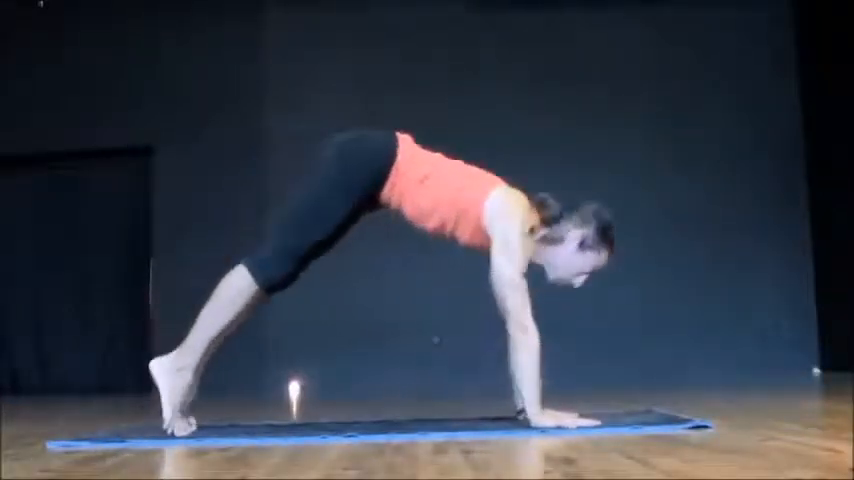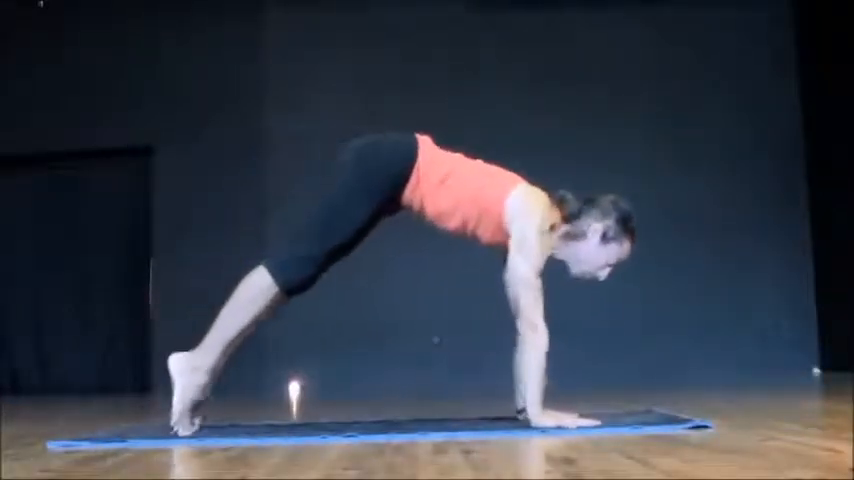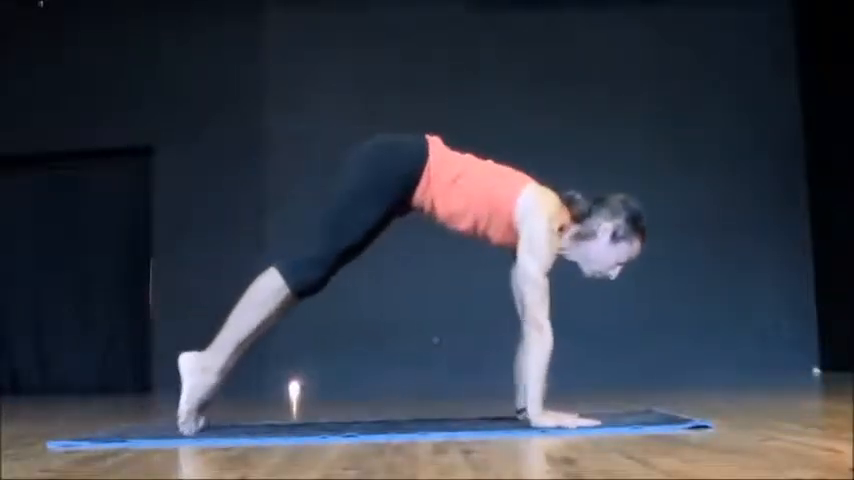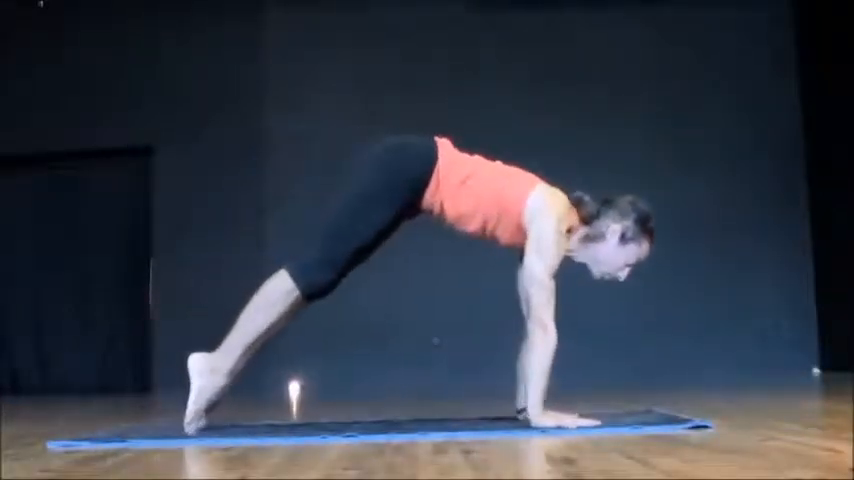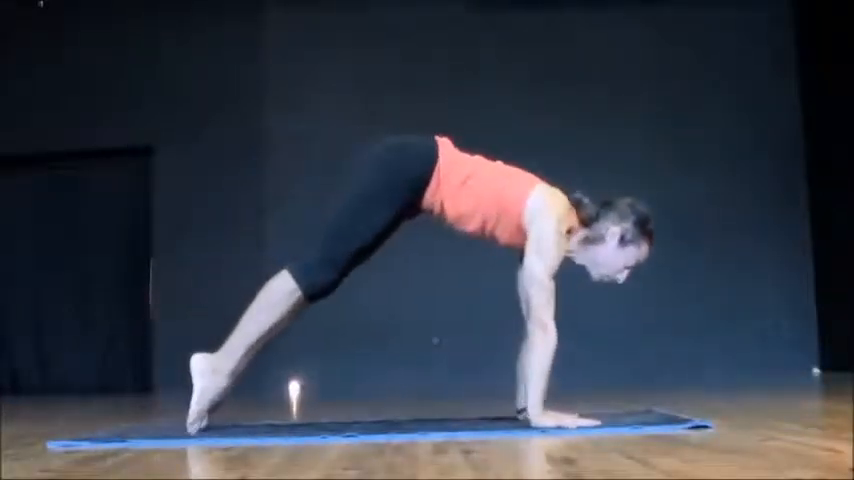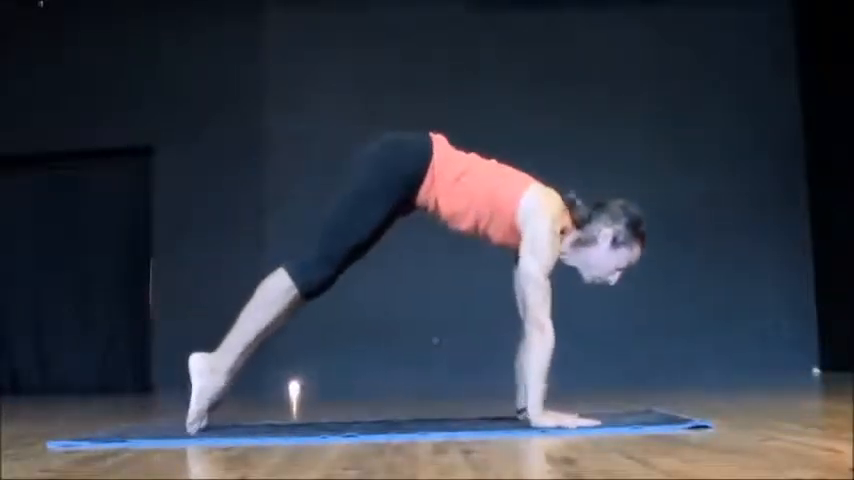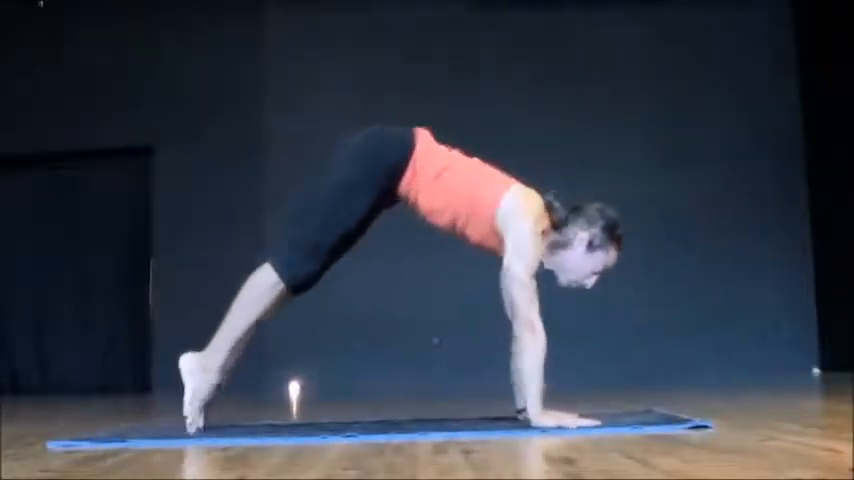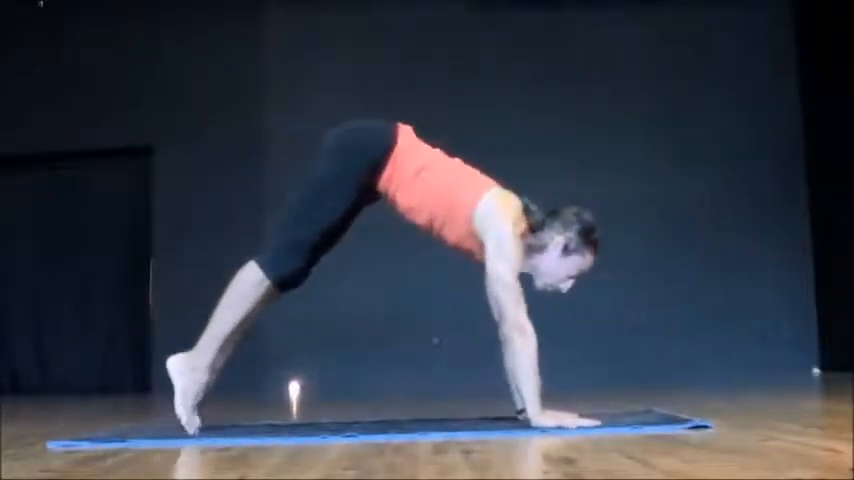
dt=0.1s
person 1, frame 1
left shoulder: (518, 230)
right shoulder: (513, 225)
left elbow: (519, 324)
right elbow: (520, 324)
left wrist: (527, 404)
right wrist: (536, 413)
left hip: (376, 169)
right hip: (369, 163)
left knee: (279, 269)
right knee: (274, 263)
left ankle: (185, 369)
right ankle: (182, 364)
person 1, frame 2
left shoulder: (537, 228)
right shoulder: (533, 220)
left elbow: (527, 324)
right elbow: (531, 324)
left wrist: (525, 404)
right wrist: (536, 412)
left hip: (396, 172)
right hip: (390, 166)
left knee: (299, 271)
right knee: (295, 265)
left ankle: (202, 370)
right ankle: (199, 363)
person 1, frame 3
left shoulder: (546, 227)
right shoulder: (543, 220)
left elbow: (532, 324)
right elbow: (536, 324)
left wrist: (525, 404)
right wrist: (536, 412)
left hip: (407, 173)
right hip: (400, 167)
left knee: (310, 272)
right knee: (307, 268)
left ankle: (211, 369)
right ankle: (210, 362)
person 1, frame 4
left shoulder: (558, 231)
right shoulder: (553, 221)
left elbow: (536, 325)
right elbow: (541, 325)
left wrist: (526, 404)
right wrist: (536, 412)
left hip: (414, 177)
right hip: (409, 169)
left knee: (321, 275)
right knee: (318, 269)
left ankle: (220, 369)
right ankle: (219, 365)
person 1, frame 5
left shoulder: (555, 231)
right shoulder: (552, 221)
left elbow: (535, 325)
right elbow: (541, 325)
left wrist: (526, 404)
right wrist: (537, 412)
left hip: (415, 175)
right hip: (410, 168)
left knee: (323, 275)
right knee: (320, 269)
left ankle: (222, 369)
right ankle: (221, 365)
person 1, frame 6
left shoulder: (548, 231)
right shoulder: (546, 224)
left elbow: (534, 326)
right elbow: (538, 324)
left wrist: (526, 404)
right wrist: (538, 412)
left hip: (411, 172)
right hip: (404, 165)
left knee: (318, 273)
right knee: (315, 268)
left ankle: (221, 368)
right ankle: (221, 365)
person 1, frame 7
left shoulder: (529, 231)
right shoulder: (526, 225)
left elbow: (522, 326)
right elbow: (528, 325)
left wrist: (524, 404)
right wrist: (536, 411)
left hip: (394, 166)
right hip: (388, 158)
left knee: (305, 268)
right knee: (301, 262)
left ankle: (212, 366)
right ankle: (211, 363)
person 1, frame 8
left shoulder: (514, 234)
right shoulder: (503, 227)
left elbow: (512, 325)
right elbow: (515, 322)
left wrist: (526, 402)
right wrist: (537, 411)
left hip: (373, 157)
right hip: (367, 152)
left knee: (291, 266)
right knee: (285, 262)
left ankle: (203, 364)
right ankle: (196, 362)
